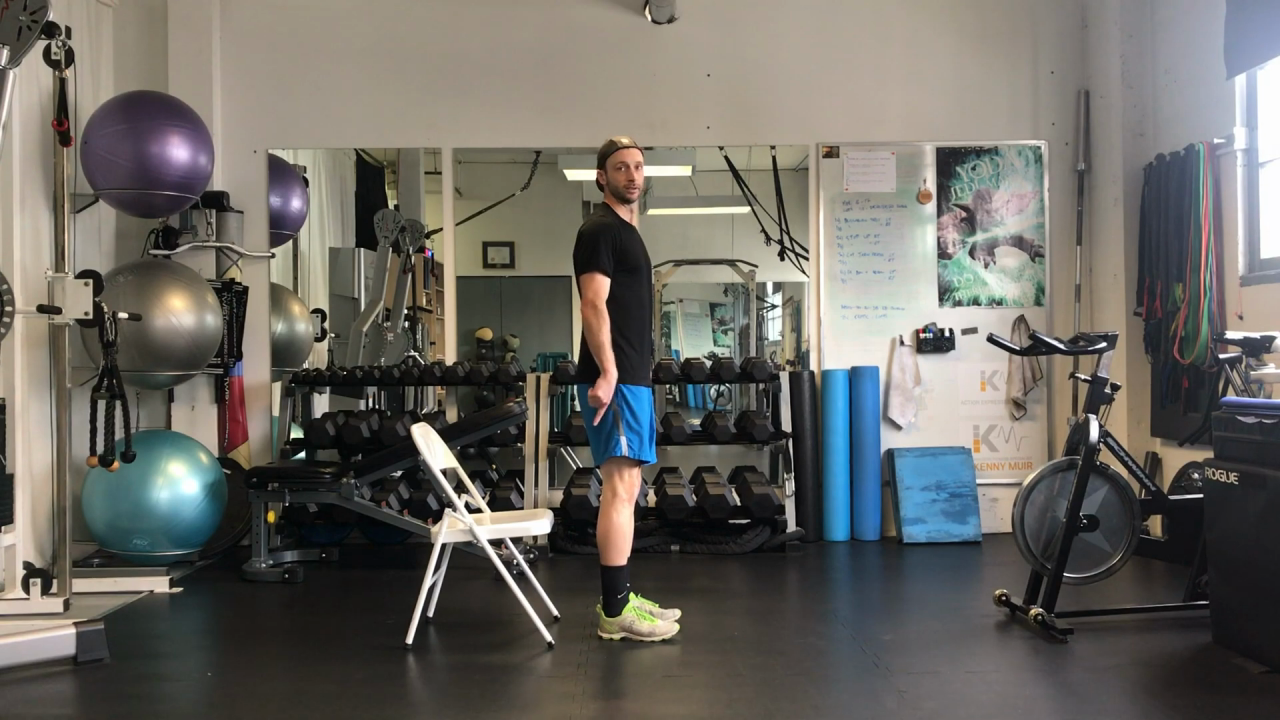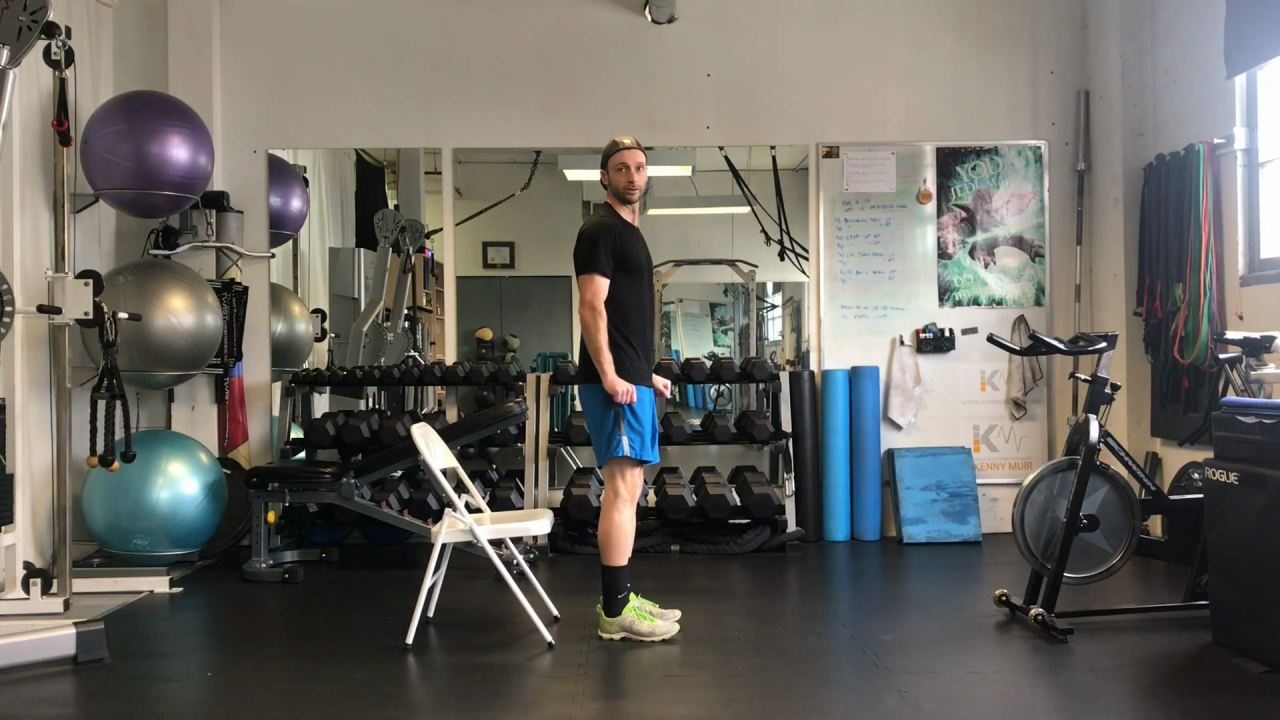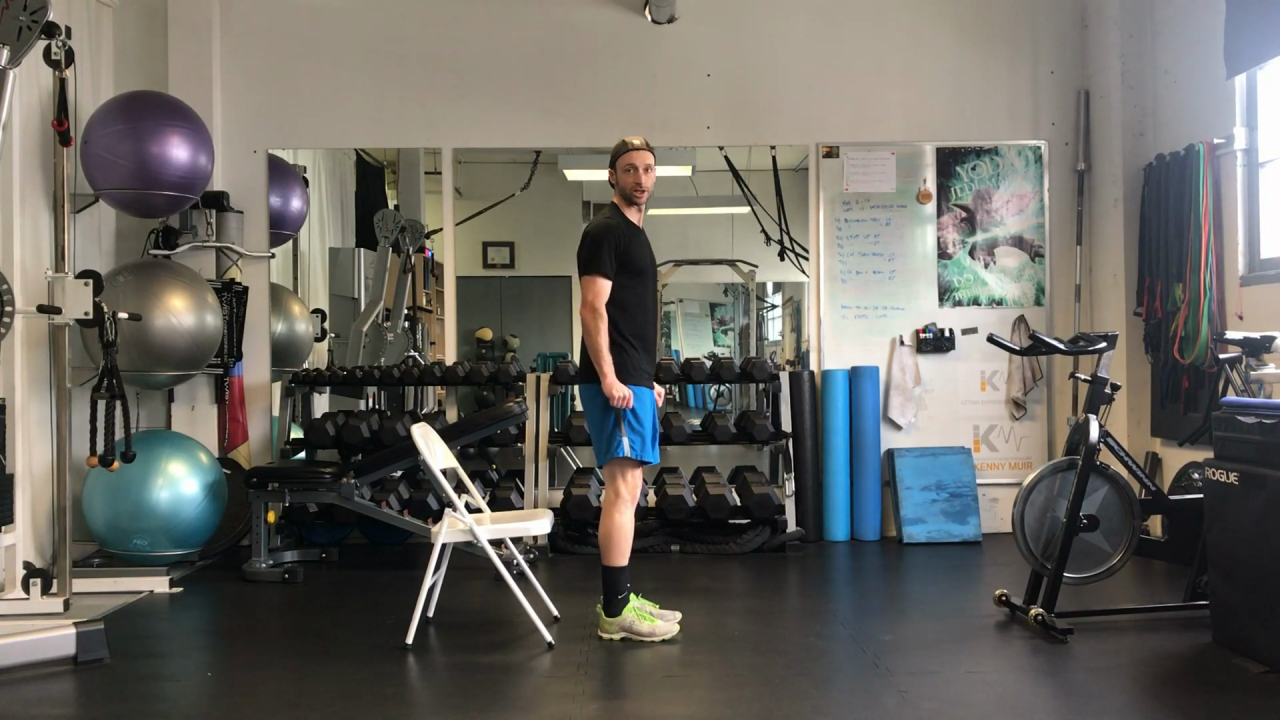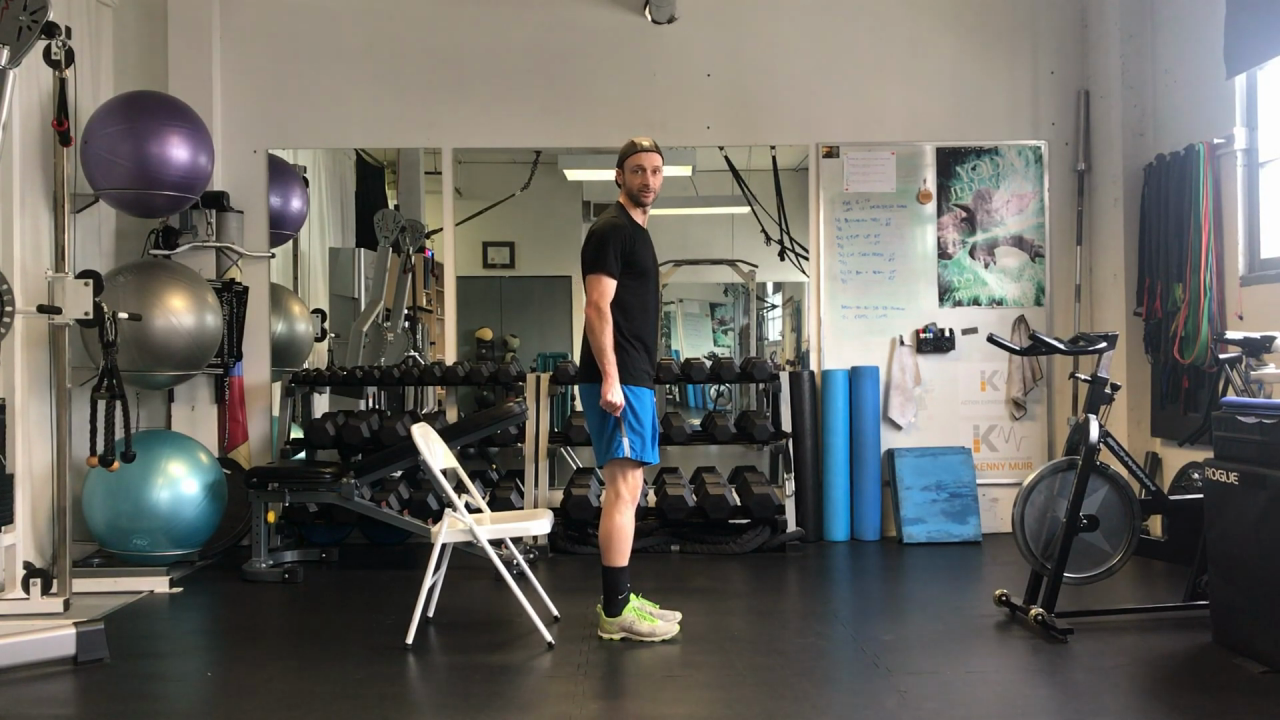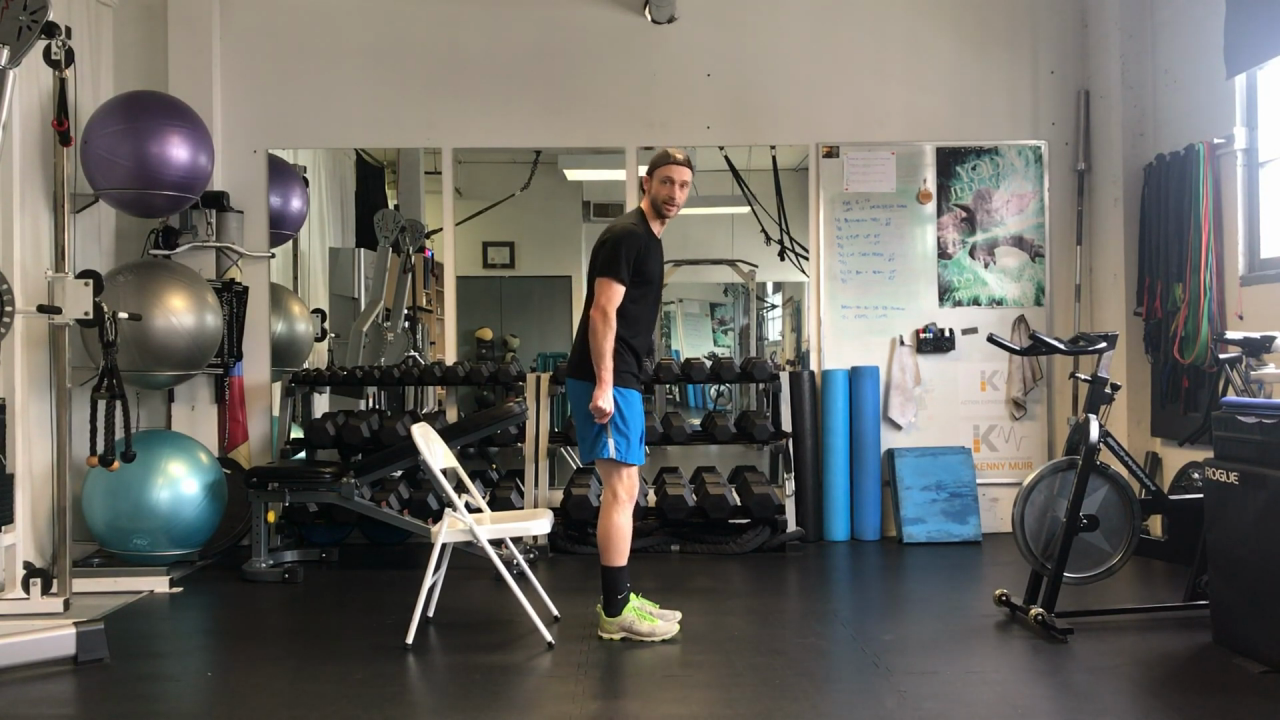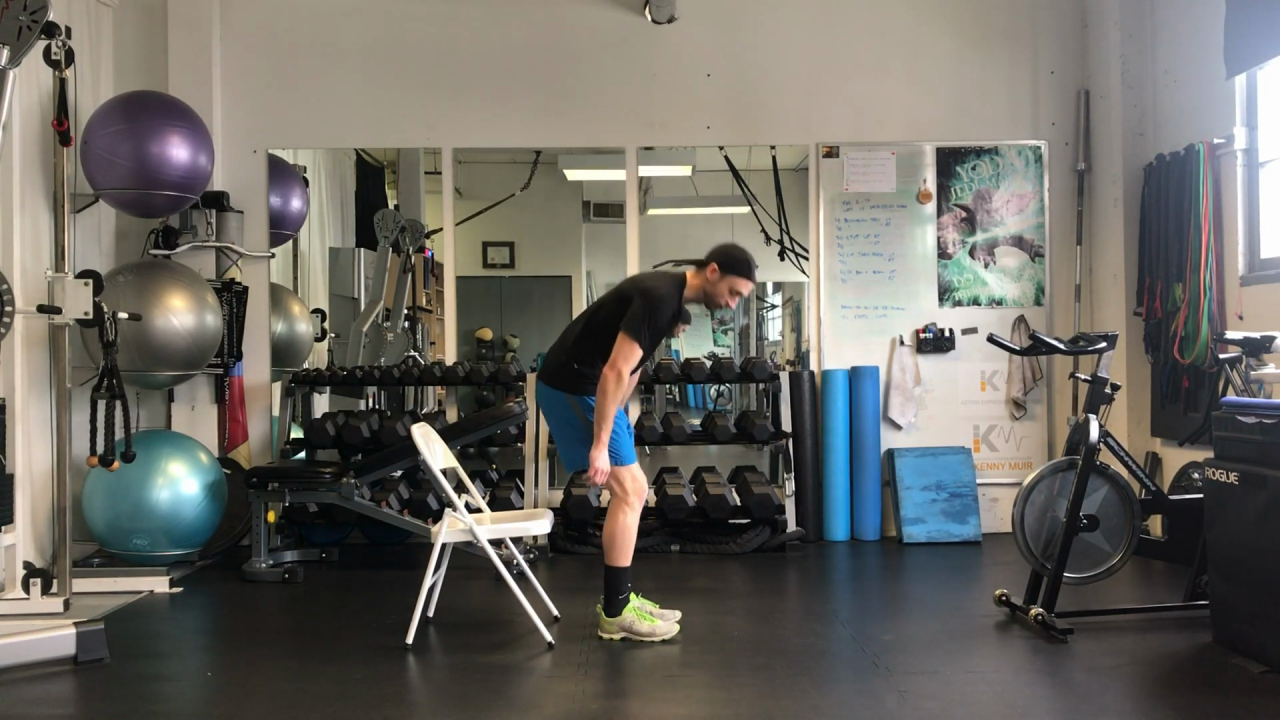
dt=0.4s
person 1, frame 1
left shoulder: (627, 231)
right shoulder: (600, 230)
right elbow: (594, 306)
right wrist: (606, 374)
left hip: (632, 377)
right hip: (614, 380)
left knee: (627, 488)
right knee: (620, 489)
left ankle: (621, 599)
right ankle: (615, 610)
person 1, frame 2
left shoulder: (630, 232)
right shoulder: (601, 230)
right elbow: (592, 307)
left wrist: (646, 373)
right wrist: (610, 376)
left hip: (632, 377)
right hip: (616, 380)
left knee: (630, 488)
right knee: (622, 489)
left ankle: (622, 598)
right ankle: (616, 610)
person 1, frame 3
left shoulder: (635, 233)
right shoulder: (606, 231)
right elbow: (592, 309)
right wrist: (608, 378)
left hip: (634, 379)
right hip: (617, 381)
left knee: (629, 489)
right knee: (623, 489)
left ankle: (621, 599)
right ankle: (616, 610)
person 1, frame 4
left shoulder: (636, 232)
right shoulder: (612, 230)
right elbow: (598, 307)
right wrist: (611, 379)
left hip: (634, 377)
right hip: (618, 379)
left knee: (628, 489)
right knee: (623, 490)
left ankle: (620, 599)
right ankle: (615, 610)
person 1, frame 5
left shoulder: (648, 240)
right shoulder: (627, 235)
right elbow: (602, 313)
right wrist: (604, 386)
left hip: (621, 379)
right hip: (605, 380)
left knee: (624, 490)
right knee: (622, 490)
left ankle: (619, 598)
right ankle: (615, 611)
person 1, frame 6
left shoulder: (671, 298)
right shoulder: (659, 297)
right elbow: (614, 373)
left wrist: (618, 425)
right wrist: (599, 447)
left hip: (581, 386)
right hip: (572, 387)
left knee: (633, 492)
right knee: (629, 492)
left ankle: (620, 600)
right ankle: (616, 612)
